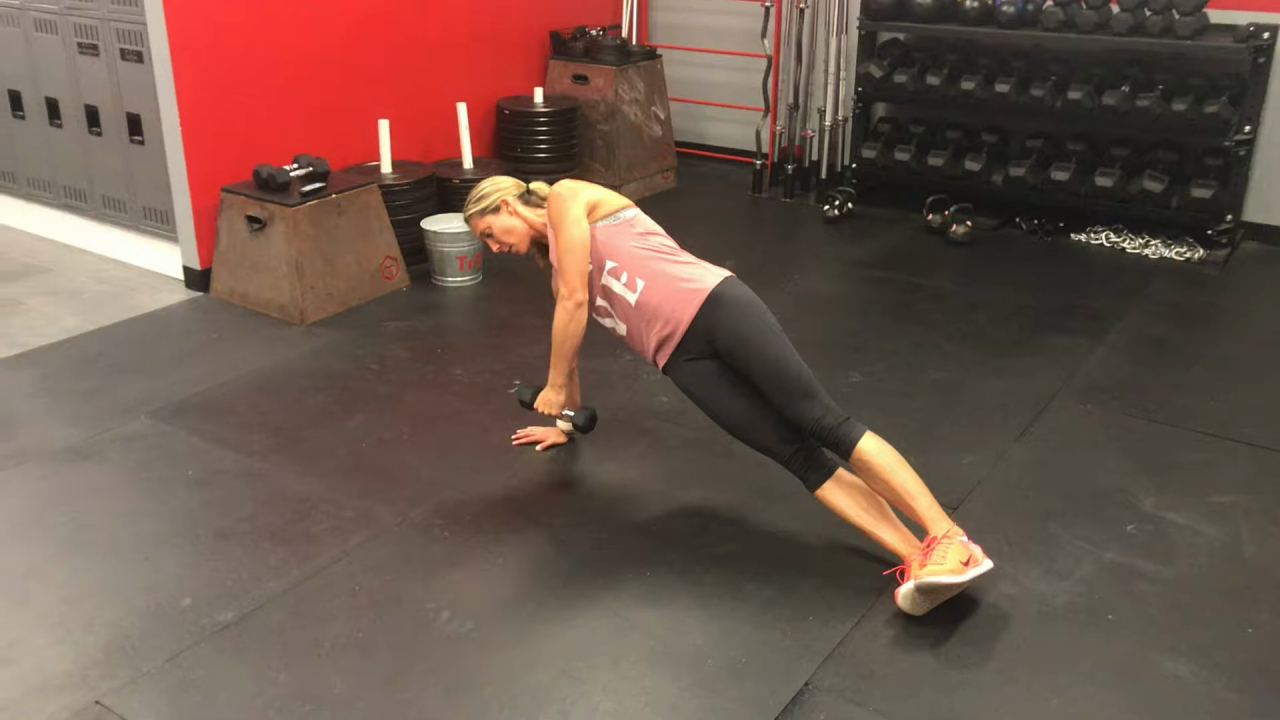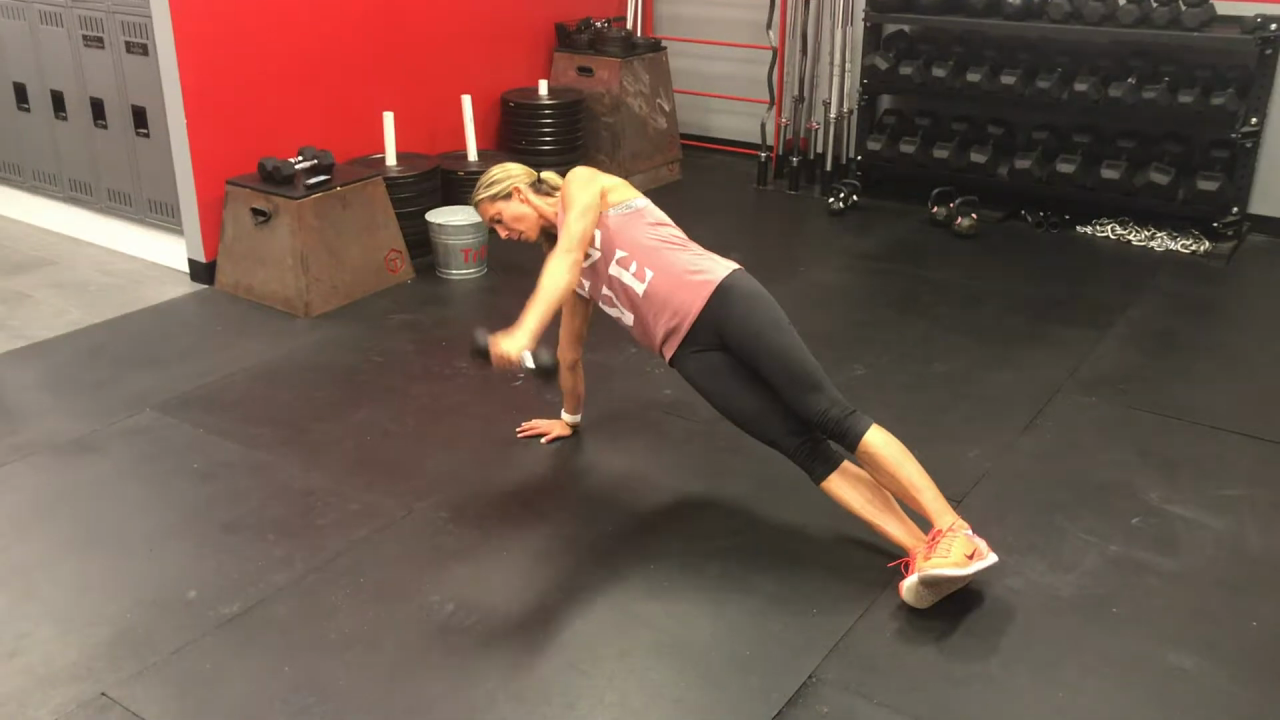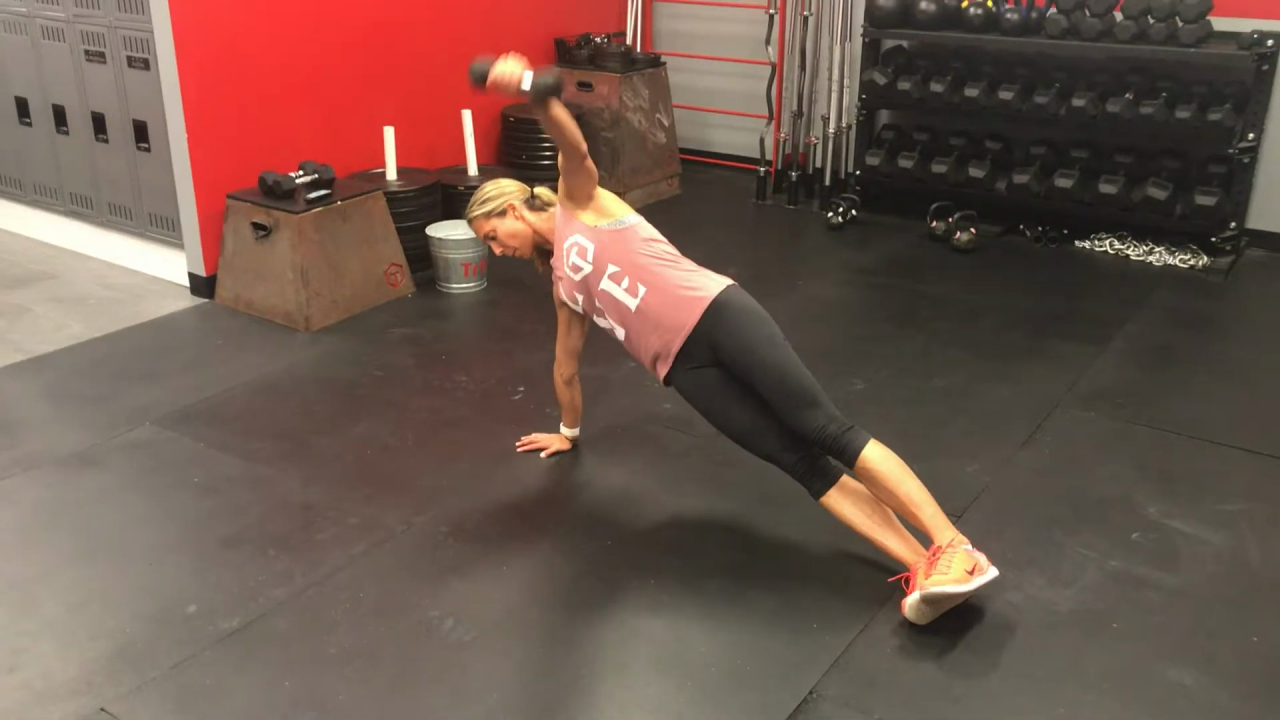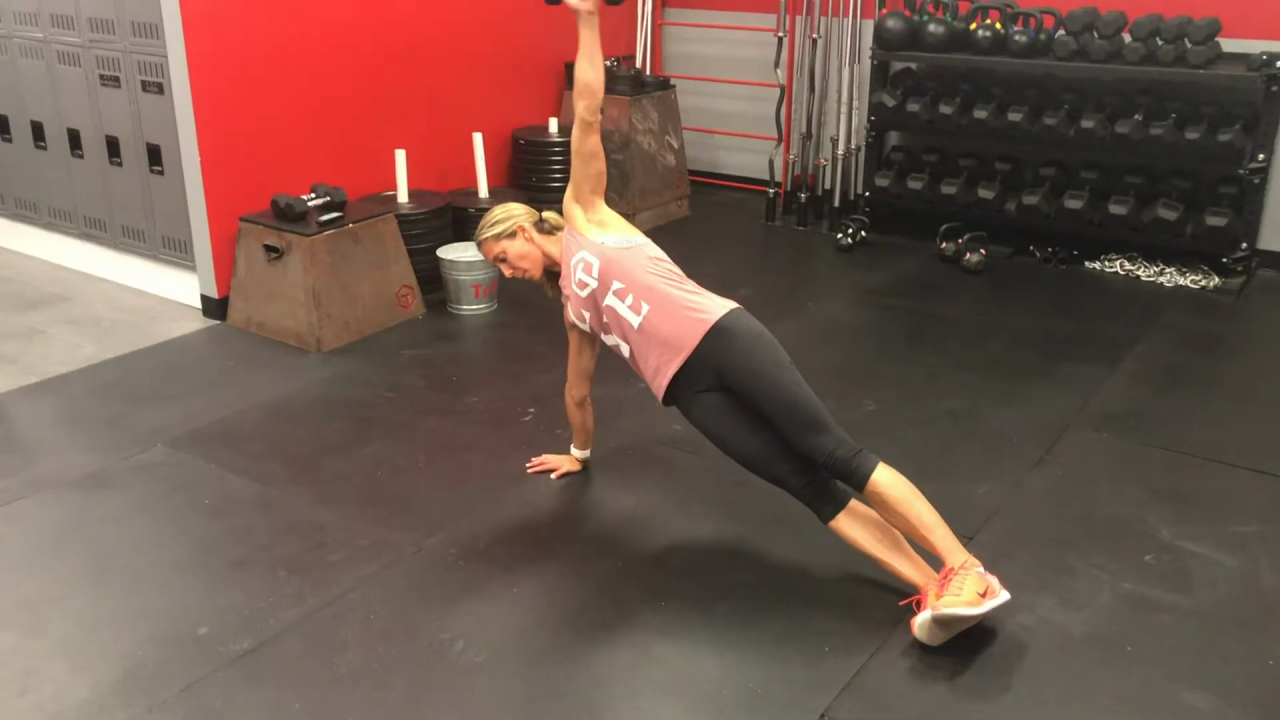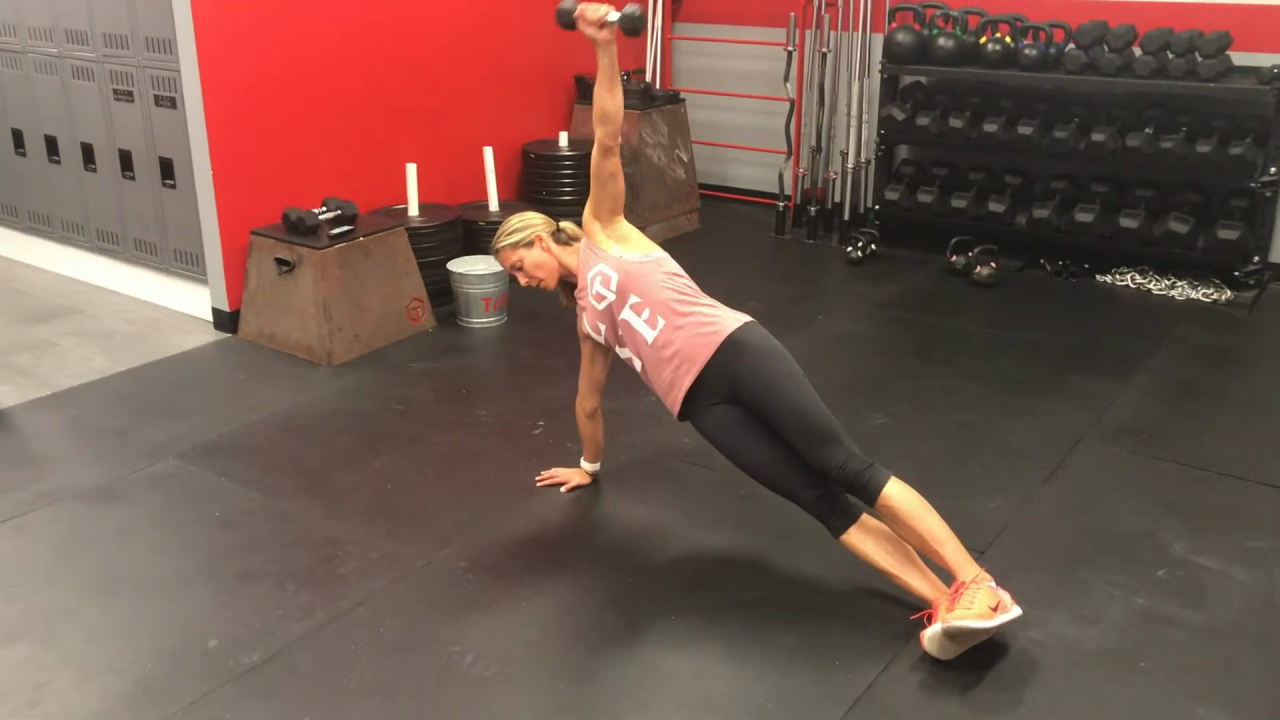
dt=0.5s
person 1, frame 1
left shoulder: (567, 198)
right shoulder: (558, 266)
left elbow: (574, 301)
right elbow: (568, 349)
left wrist: (553, 387)
right wrist: (566, 420)
left hip: (715, 304)
right hip: (682, 354)
left knee: (823, 422)
right knee: (798, 454)
left ankle: (948, 539)
right ankle: (915, 558)
person 1, frame 2
left shoulder: (583, 185)
right shoulder: (569, 269)
left elbow: (569, 246)
right elbow: (570, 349)
left wrist: (522, 333)
right wrist: (570, 416)
left hip: (722, 296)
right hip: (688, 346)
left knee: (830, 415)
right knee: (803, 446)
left ankle: (954, 533)
right ankle: (921, 551)
person 1, frame 3
left shoulder: (579, 204)
right shoulder: (563, 283)
left elbow: (571, 142)
right elbow: (567, 366)
left wrist: (529, 93)
right wrist: (567, 432)
left hip: (715, 309)
right hip: (687, 364)
left knee: (828, 432)
right knee: (805, 464)
left ankle: (954, 548)
right ankle: (922, 568)
person 1, frame 4
left shoulder: (582, 216)
right shoulder: (571, 303)
left elbow: (587, 117)
right elbow: (578, 386)
right wrist: (579, 453)
left hip: (722, 336)
right hip: (690, 389)
left knee: (838, 456)
right knee: (810, 486)
left ankle: (965, 571)
right ankle: (933, 589)
person 1, frame 5
left shoulder: (601, 232)
right shoulder: (586, 315)
left elbow: (607, 143)
right elbow: (589, 399)
right wrist: (589, 467)
left hip: (735, 349)
right hip: (702, 401)
left knee: (849, 470)
right knee: (820, 501)
left ankle: (976, 587)
right ankle: (943, 605)
